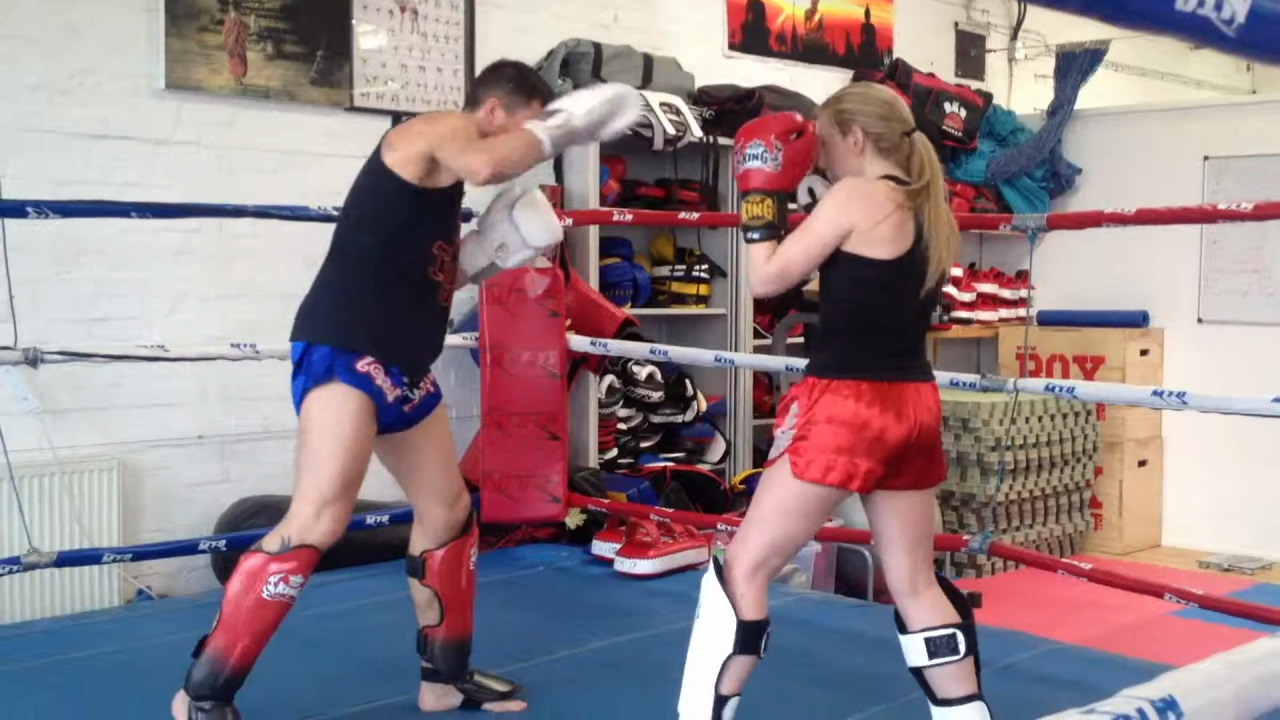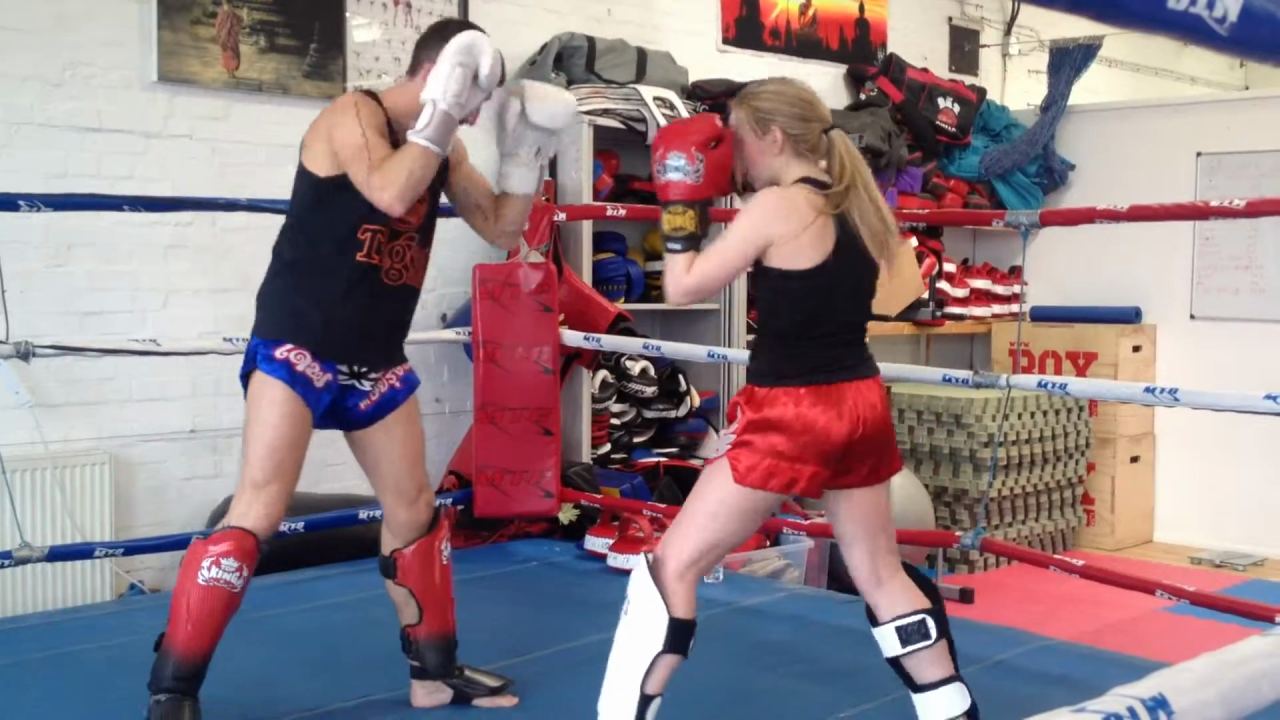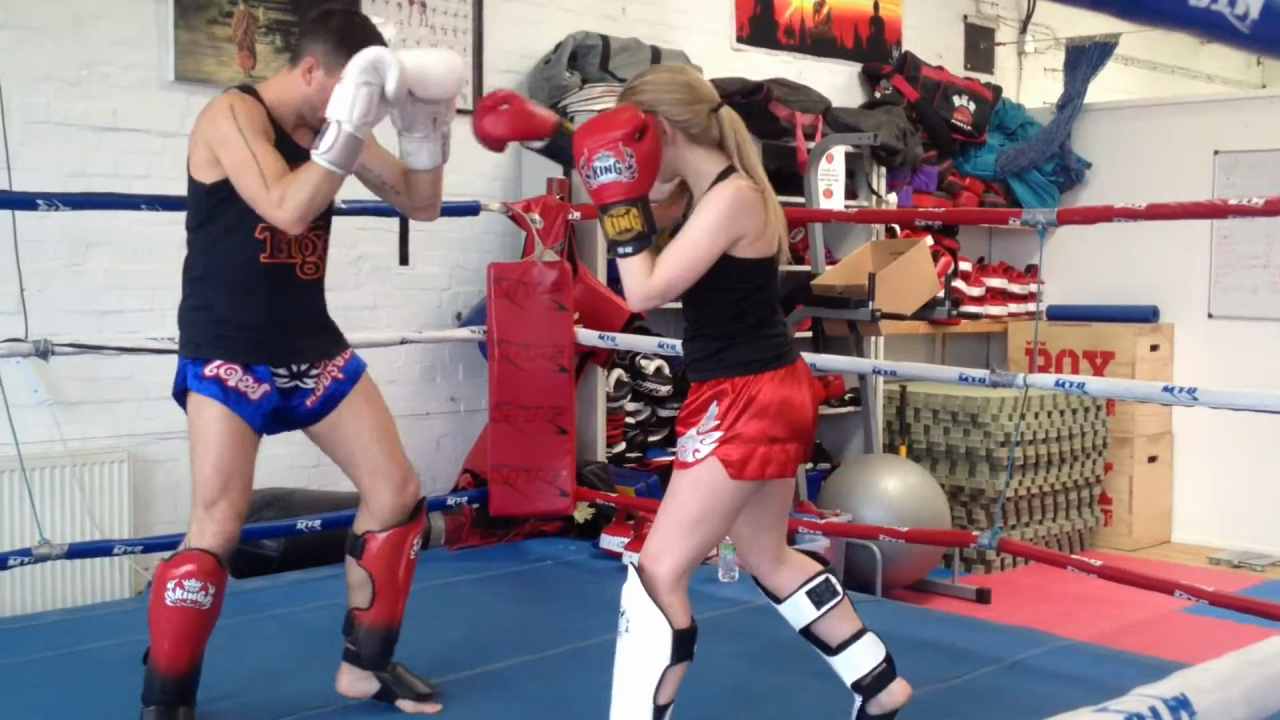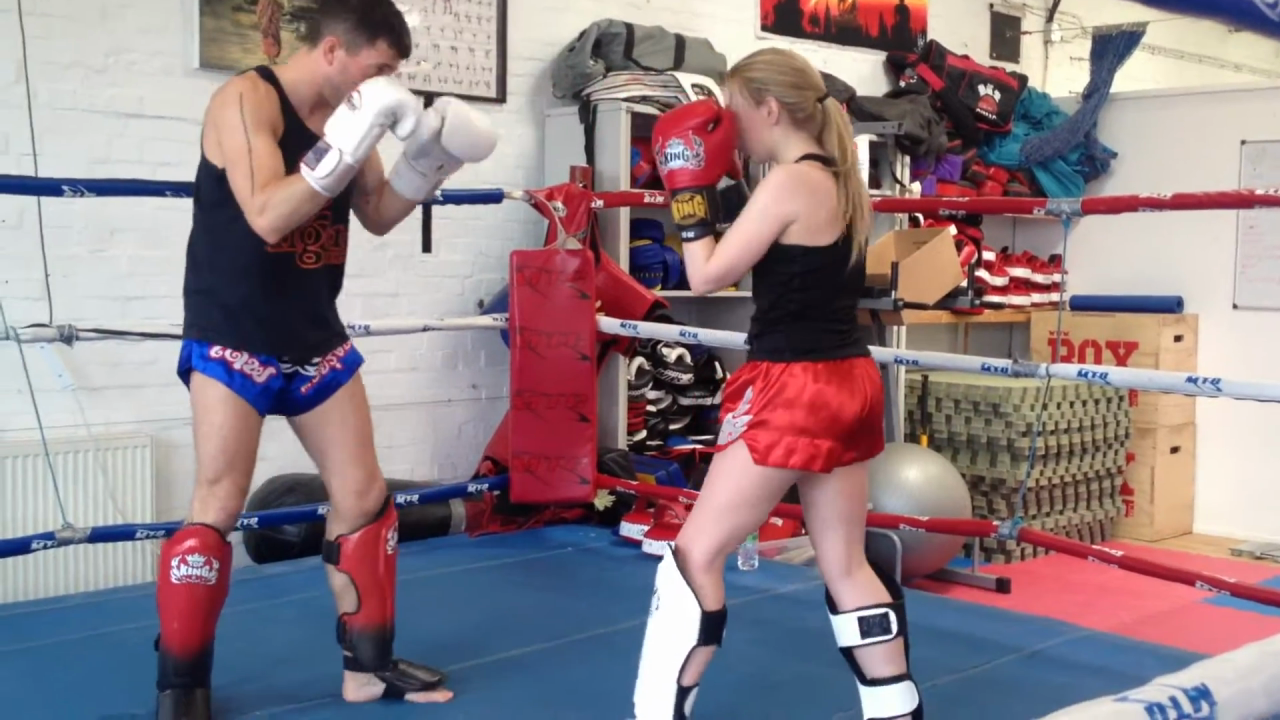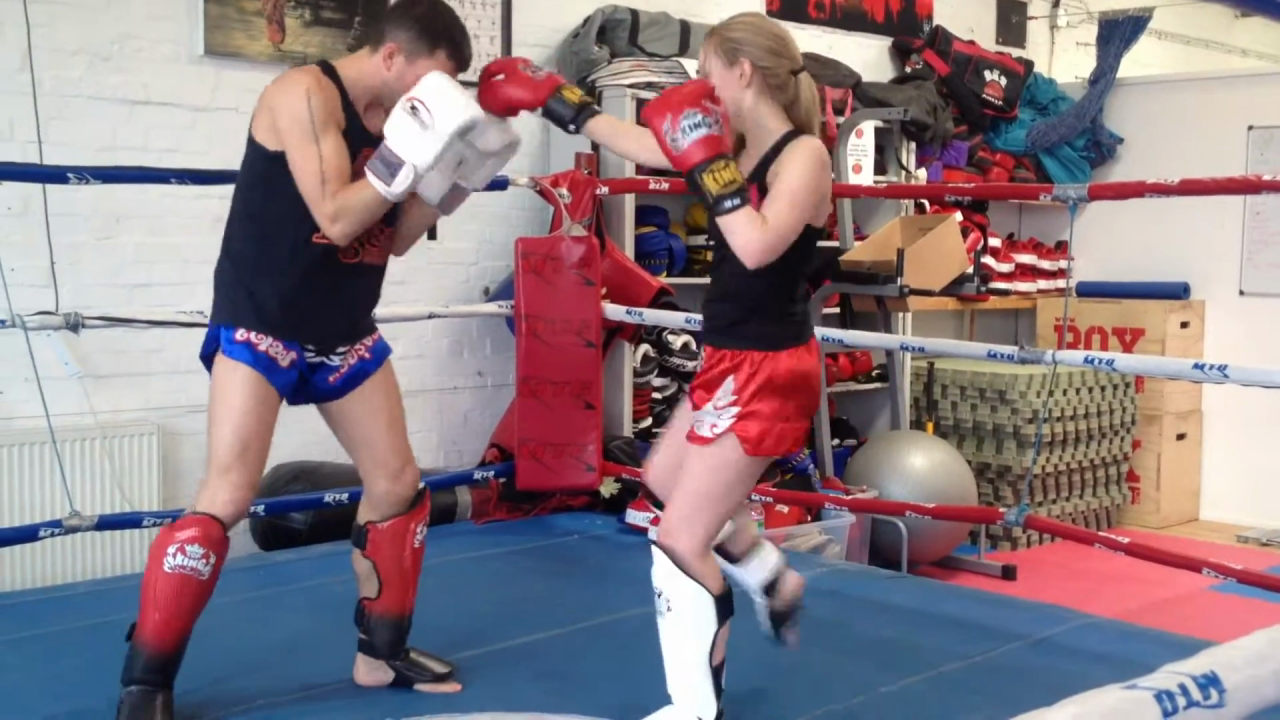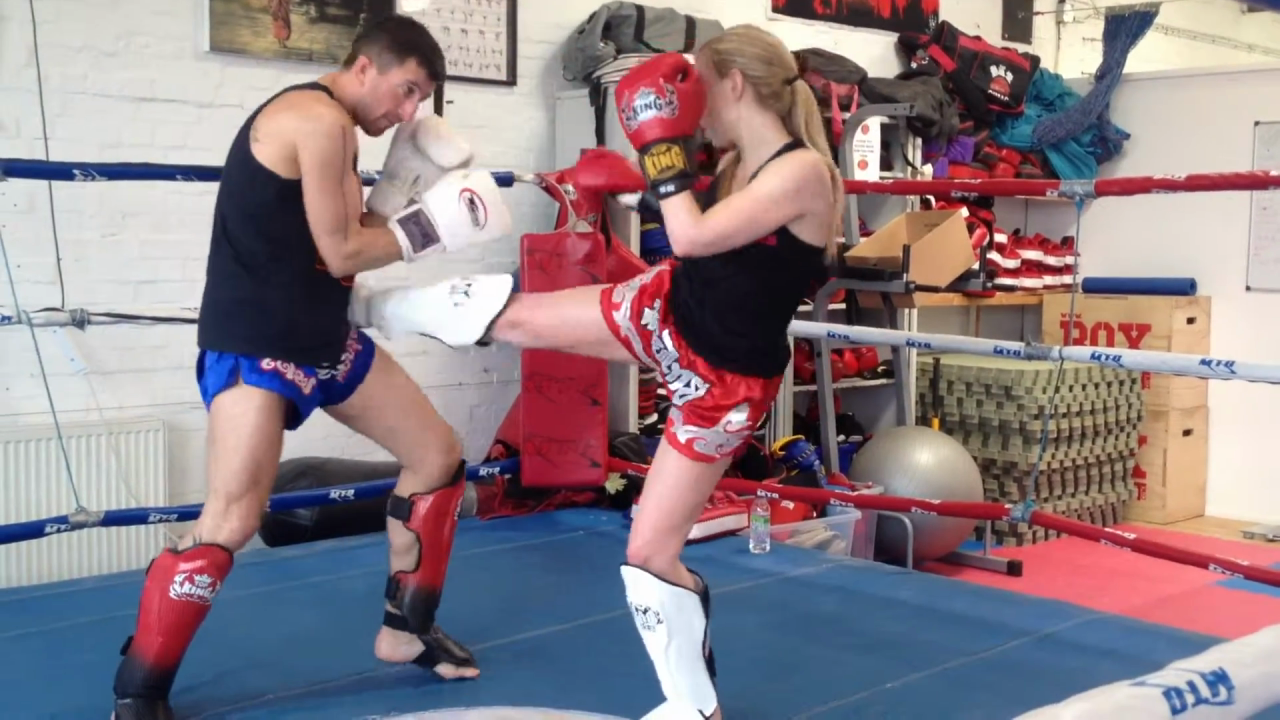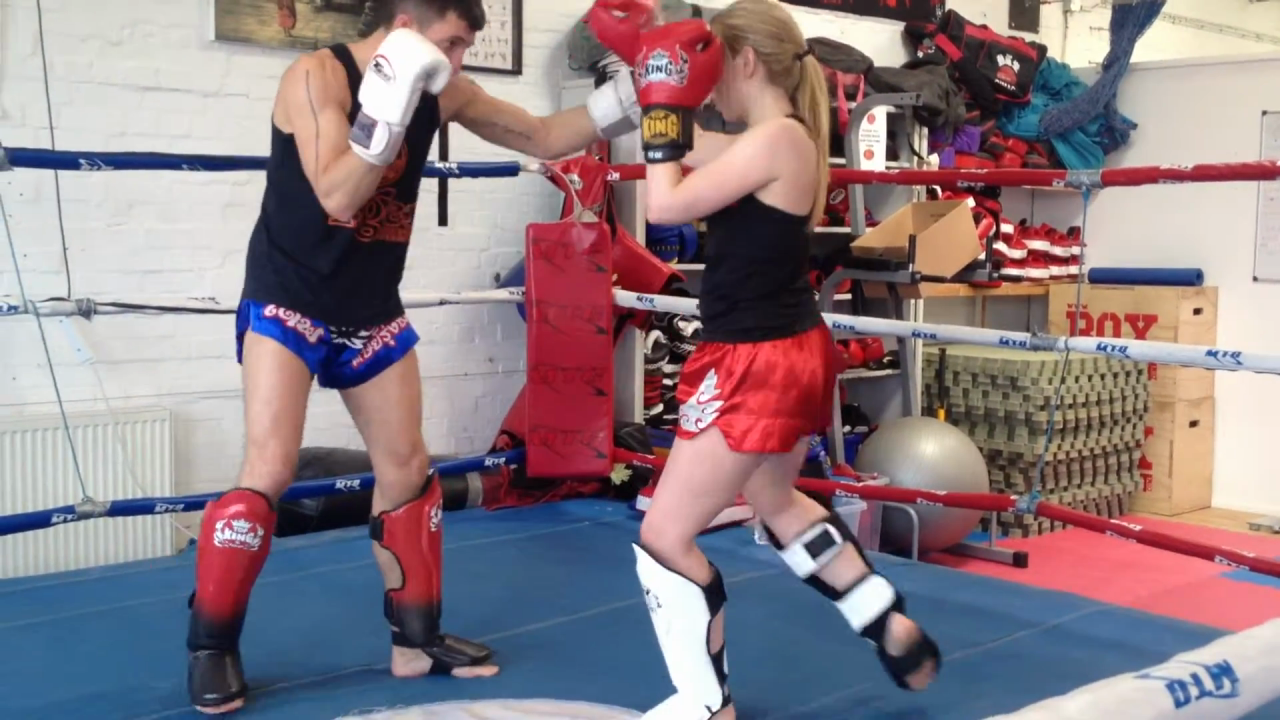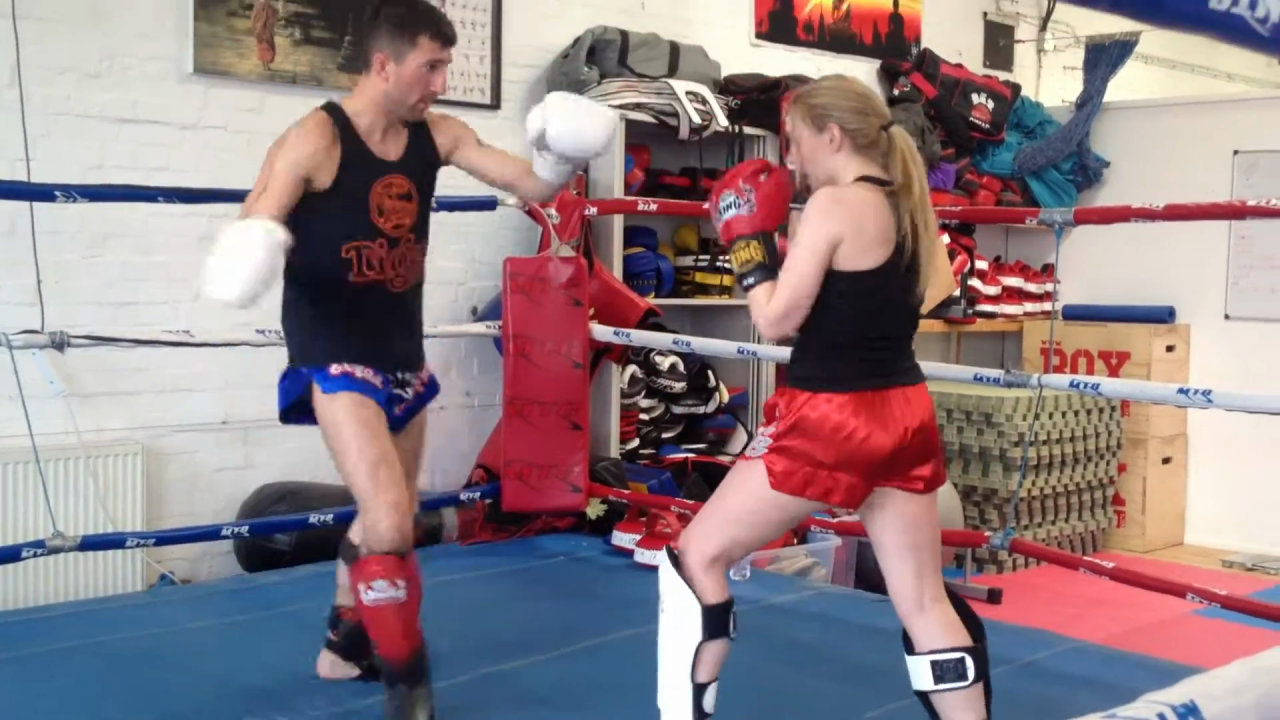
dt=0.4s
person 1, frame 1
left shoulder: (445, 174)
right shoulder: (430, 136)
right elbow: (482, 165)
left wrist: (496, 248)
right wrist: (566, 124)
left hip: (399, 364)
right hip: (344, 354)
left knee: (450, 513)
right knee: (317, 521)
person 1, frame 2
left shoulder: (440, 150)
right shoulder: (353, 115)
left elbow: (501, 230)
right elbow: (390, 194)
left wrist: (528, 152)
right wrist: (442, 111)
left hip: (376, 359)
right hip: (297, 345)
left knee: (414, 512)
right knee: (257, 513)
person 1, frame 3
left shoulder: (334, 127)
right shoulder: (232, 115)
left elbow: (421, 205)
right elbow: (289, 210)
left wrist: (426, 124)
right wrist: (350, 122)
left hip: (314, 351)
right hip: (228, 355)
left knee: (397, 496)
right knee: (215, 530)
left ankle: (367, 662)
person 1, frame 4
left shoulder: (344, 114)
right shoulder: (246, 99)
left elbow: (379, 216)
right elbow: (267, 217)
left wrist: (428, 159)
right wrist: (345, 144)
left hip: (315, 337)
right hip: (232, 337)
left knee: (361, 499)
right knee: (217, 507)
person 1, frame 5
left shoulder: (395, 114)
right shoulder: (306, 94)
left elbow: (396, 234)
right elbow: (336, 220)
left wrist: (459, 165)
right wrist: (412, 150)
left hip: (344, 331)
right hip: (261, 323)
left knee: (398, 486)
right knee: (225, 500)
left ankle: (381, 650)
person 1, frame 6
left shoulder: (323, 122)
right shoulder: (320, 121)
right elbow: (341, 255)
left wrist: (407, 186)
right wrist: (432, 224)
left hip: (325, 338)
right hip: (255, 342)
left knee: (438, 456)
right knee: (232, 520)
left ankle: (406, 626)
person 1, frame 7
left shoulder: (437, 87)
right shoulder: (318, 74)
left elbow: (536, 137)
right elbow: (339, 199)
left wrist: (617, 104)
right wrist: (386, 112)
left hip: (371, 312)
right hip: (289, 301)
left knee: (405, 474)
right knee: (268, 472)
left ankle: (416, 639)
right ankle: (212, 648)
person 1, frame 8
left shoulder: (435, 133)
right shoulder: (315, 139)
left elbow: (528, 180)
right elbow: (248, 235)
left wrist: (562, 150)
right wrist: (245, 258)
left hip: (397, 354)
right hip: (336, 360)
left knee: (386, 516)
right knee: (390, 517)
left ankle: (348, 642)
person 2, frame 1
left shoulder: (853, 197)
right shoulder: (932, 213)
left elbow: (764, 280)
left wrist: (761, 192)
left hip: (844, 408)
right hip: (912, 406)
left knee: (744, 568)
right knee: (913, 581)
person 2, frame 2
left shoulder: (771, 207)
right shoulder: (857, 204)
left elbow: (682, 290)
left wrist: (681, 199)
left hip: (787, 414)
right hip: (858, 403)
left knee: (675, 564)
right knee: (880, 572)
person 2, frame 3
left shoulder: (728, 198)
right shoulder: (726, 184)
left elbow: (642, 295)
right elbow: (625, 168)
left wrist: (617, 199)
left hip: (747, 403)
right hip: (769, 392)
left knee: (658, 573)
right knee: (765, 558)
person 2, frame 4
left shoulder: (790, 182)
right shoulder: (838, 179)
left elbow: (706, 277)
left wrist: (689, 185)
right wrist: (714, 184)
left hip: (792, 391)
right hip: (847, 383)
left knee: (697, 553)
right knee: (844, 563)
person 2, frame 5
left shoulder: (805, 154)
right shoulder: (741, 145)
left elbow: (757, 249)
right elbow: (642, 146)
left wrist: (709, 164)
right wrist: (552, 99)
left hip: (765, 373)
right hip: (742, 366)
left knee: (681, 541)
right knee: (665, 478)
right ankle: (771, 578)
person 2, frame 6
left shoulder: (804, 171)
right shoulder: (744, 161)
left elbow: (693, 237)
left wrist: (661, 144)
right wrist: (652, 184)
left hip: (729, 381)
right hip: (666, 313)
left knee: (649, 550)
right knee: (518, 315)
right ankle: (380, 302)
person 2, frame 7
left shoulder: (774, 142)
right shoulder: (784, 137)
left elbow: (664, 205)
right elbow: (705, 155)
left wrist: (664, 106)
right wrist: (645, 68)
left hip: (756, 364)
right hip: (780, 349)
left knee: (664, 536)
right knee: (774, 499)
right ankle: (894, 632)
person 2, frame 8
left shoulder: (835, 205)
right shoulder: (905, 206)
left elbow: (774, 322)
left wrist: (748, 238)
right wrist: (778, 224)
left hip: (829, 418)
right hip: (902, 413)
left knee: (696, 554)
right knee: (923, 598)
